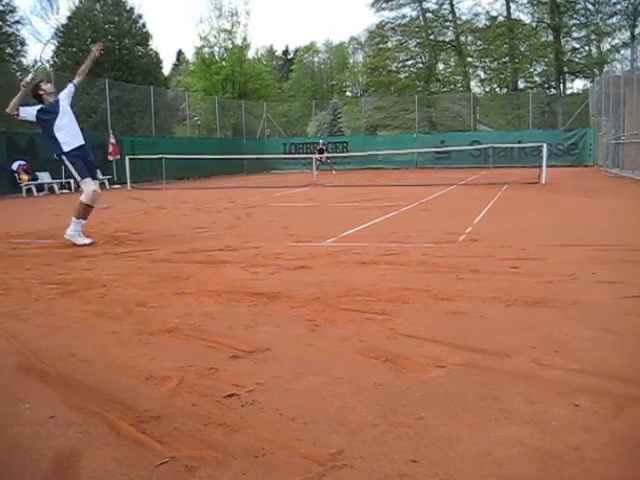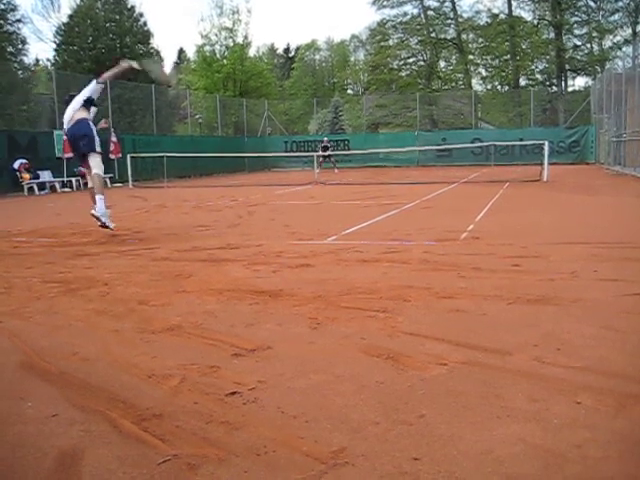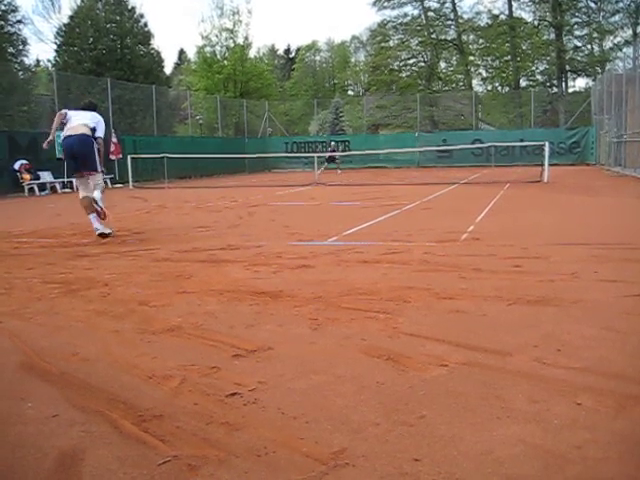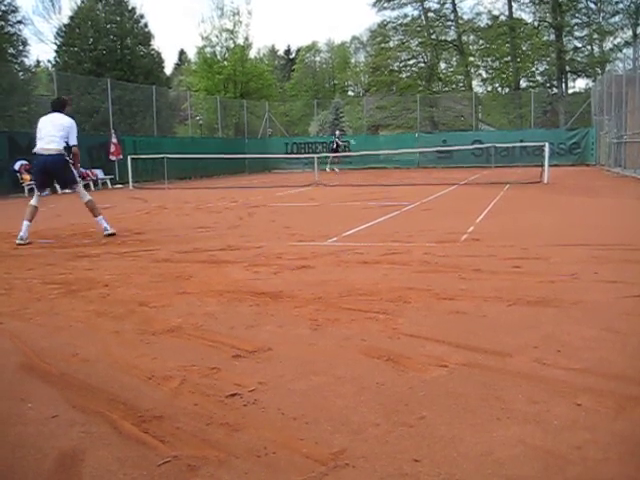
dt=0.4s
person 1, frame 1
left shoulder: (62, 99)
right shoulder: (39, 111)
left elbow: (79, 77)
right elbow: (10, 111)
left wrist: (92, 56)
right wrist: (21, 90)
left hip: (82, 150)
right hip: (67, 154)
left knee: (93, 191)
right knee: (90, 189)
left ankle: (77, 226)
right ankle: (74, 229)
person 1, frame 2
left shoulder: (67, 121)
right shoulder: (82, 96)
right elbow: (102, 79)
left wrist: (97, 128)
right wrist: (123, 66)
left hip: (71, 132)
right hip: (83, 125)
left knee: (93, 174)
right knee: (97, 164)
left ankle: (99, 209)
person 1, frame 3
left shoulder: (71, 113)
right shoulder: (98, 117)
left elbow: (60, 114)
right elbow: (99, 141)
left wrist: (50, 136)
right wrist: (101, 165)
left hip: (67, 142)
right hip: (83, 141)
left knee: (83, 187)
right knee: (97, 178)
left ankle: (98, 226)
right ankle: (97, 197)
person 1, frame 4
left shoulder: (42, 120)
right shoulder: (69, 122)
right elbow: (74, 150)
right wrist: (76, 165)
left hip: (40, 159)
right hip: (58, 159)
left knee: (37, 195)
right knee: (81, 193)
left ankle: (23, 234)
right ankle: (105, 226)
